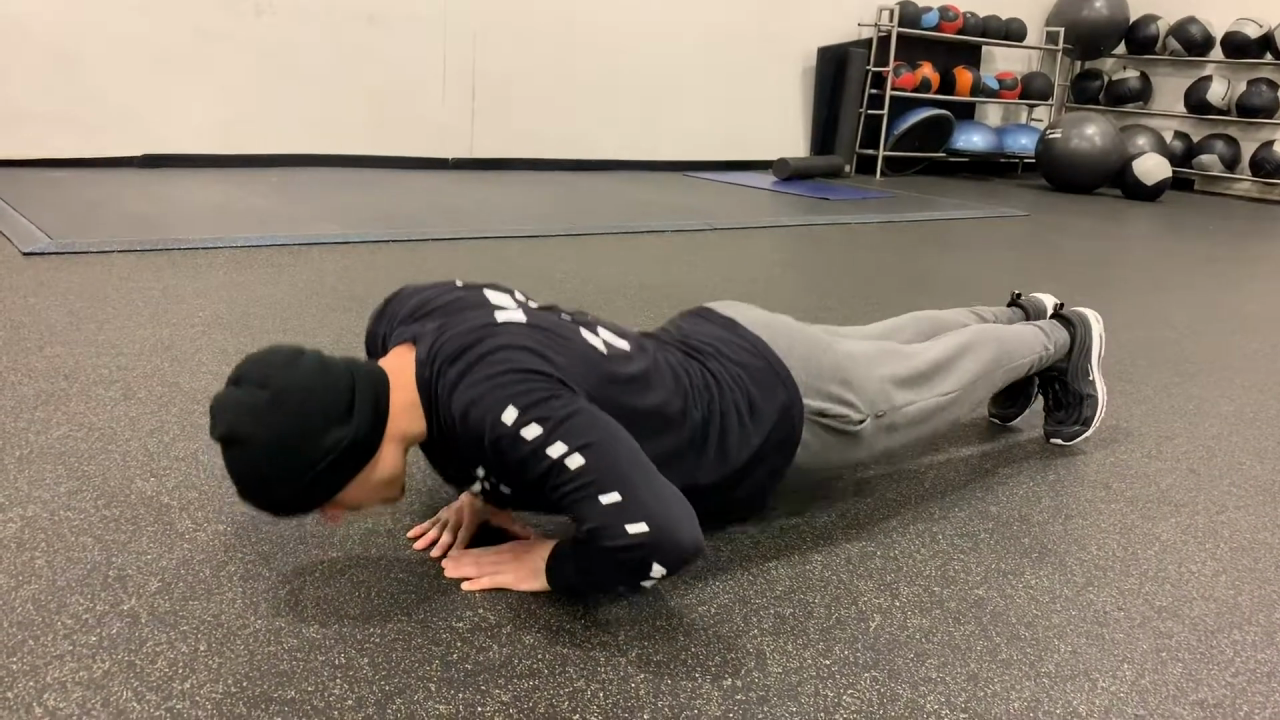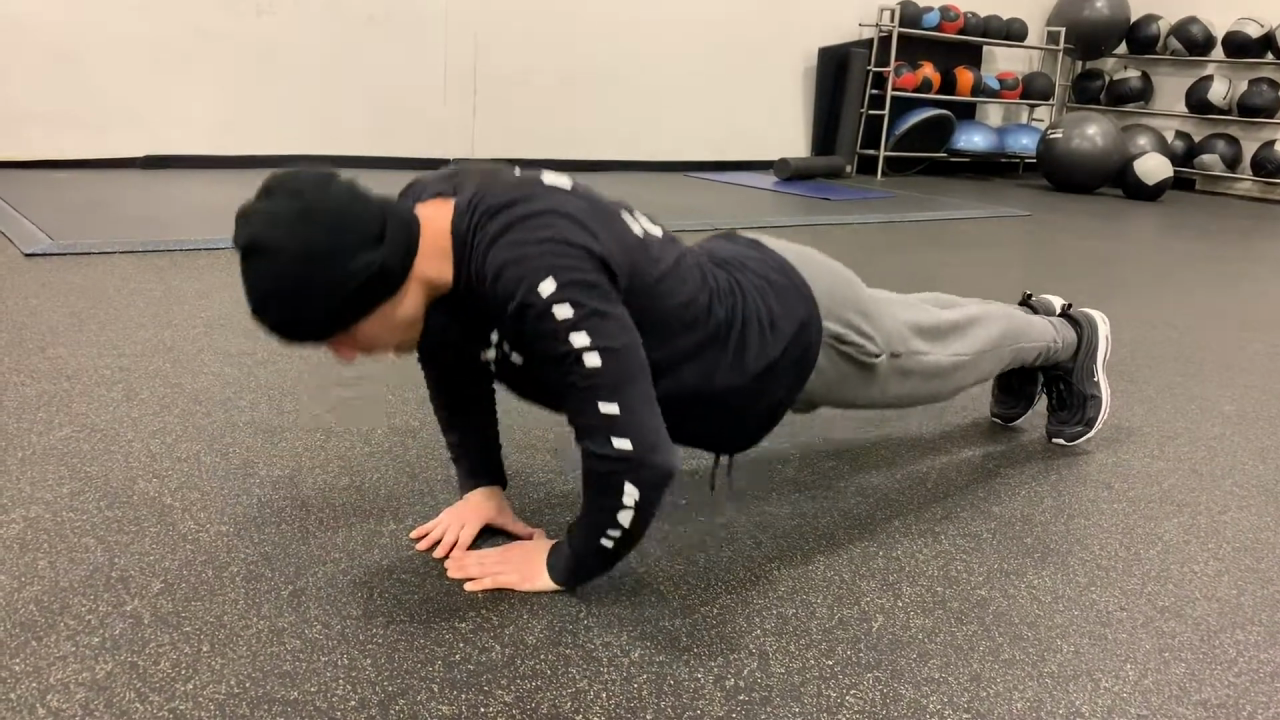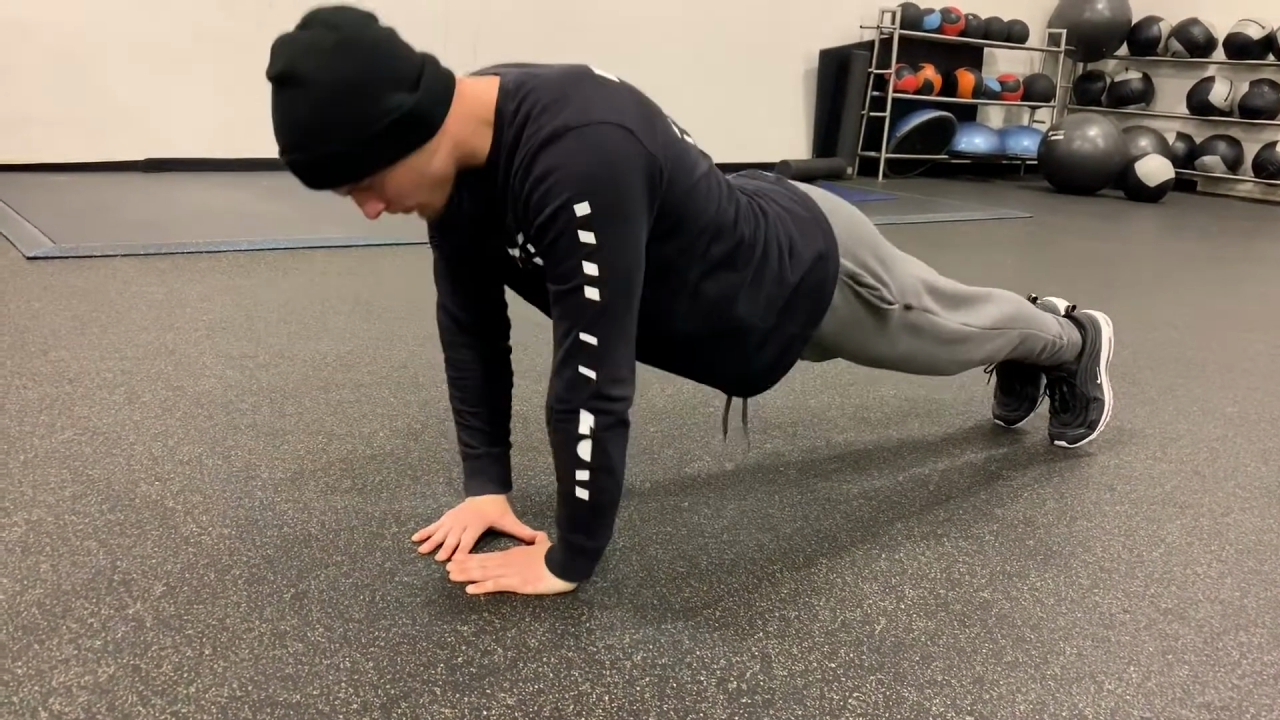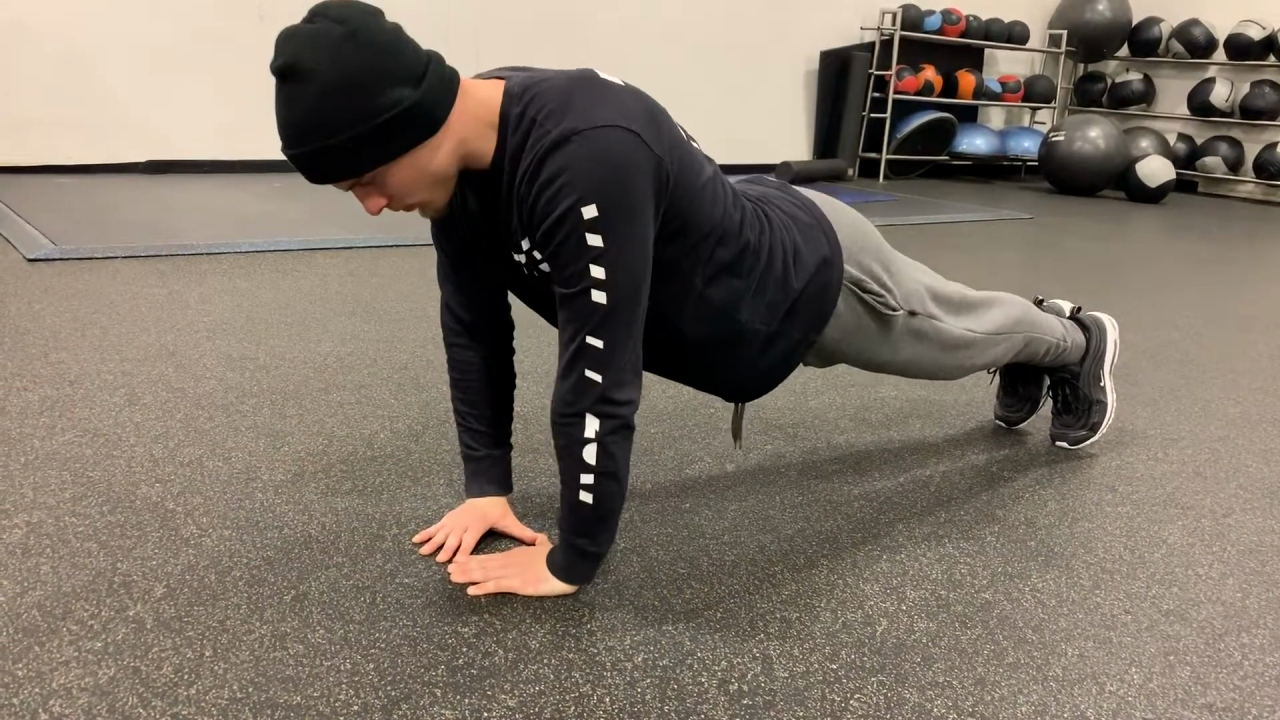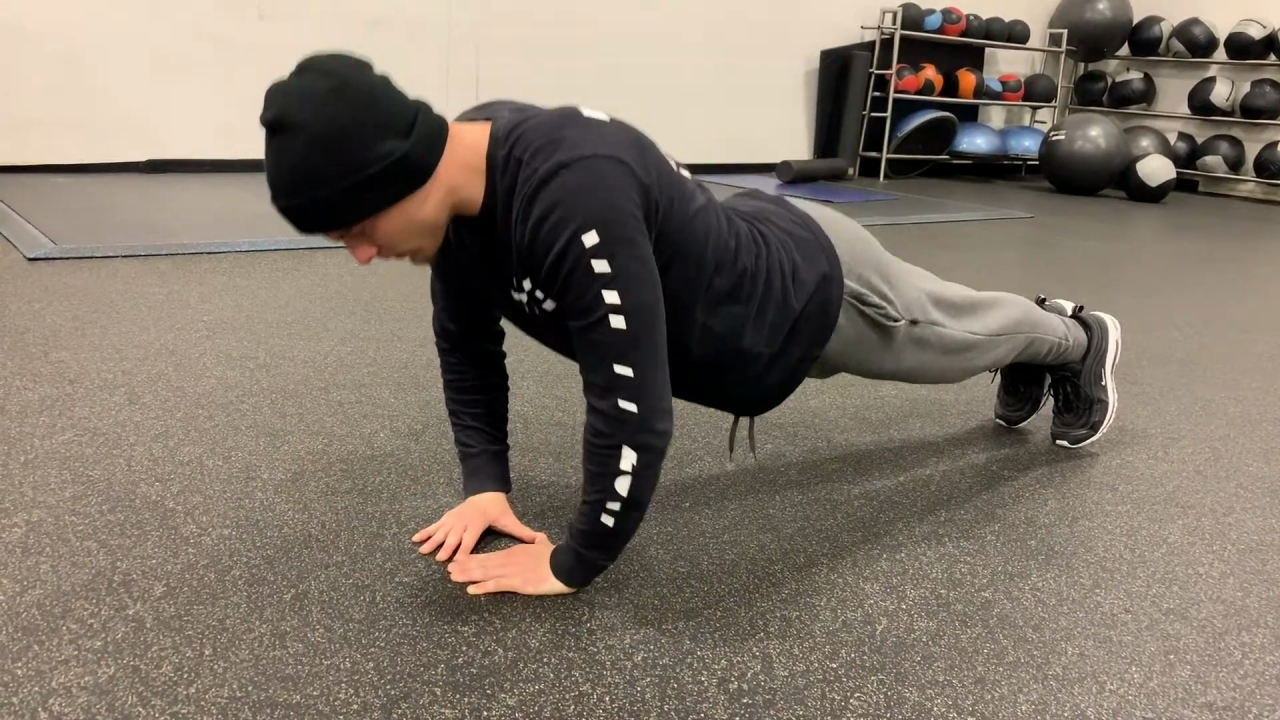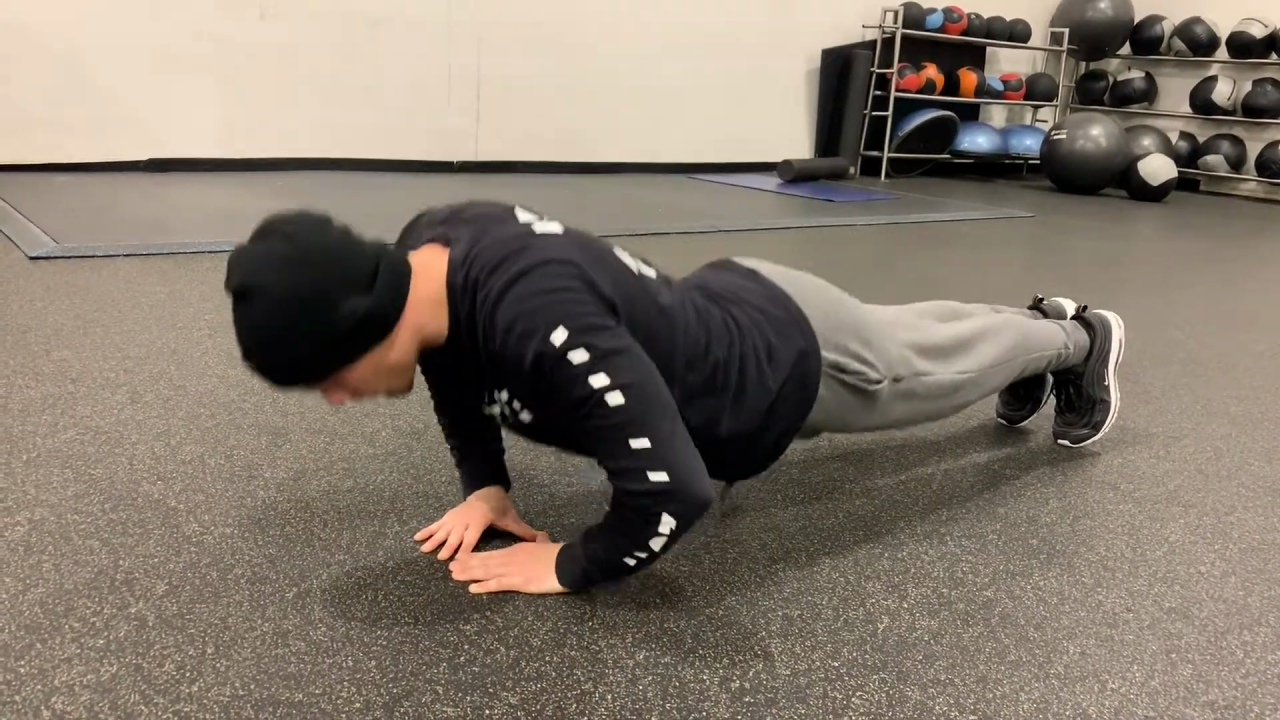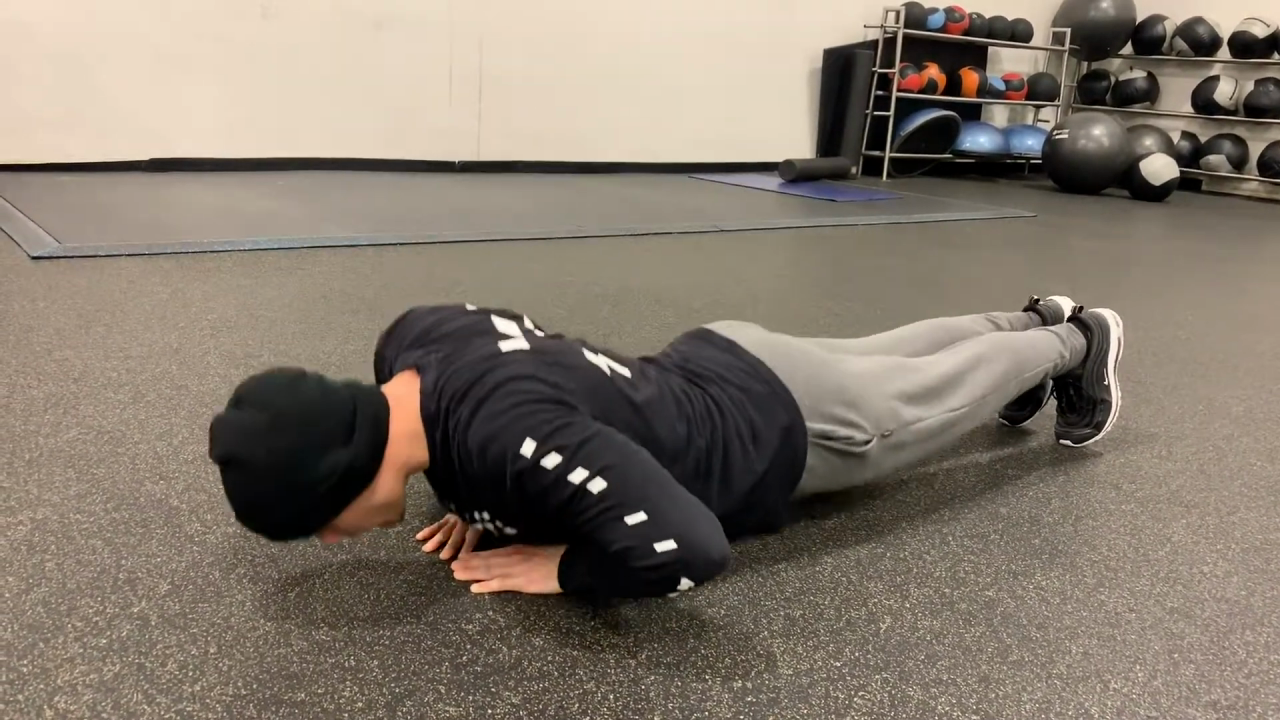
dt=0.3s
person 1, frame 1
left shoulder: (498, 404)
right shoulder: (399, 327)
left elbow: (663, 534)
left wrist: (549, 564)
right wrist: (480, 489)
left hip: (775, 404)
right hip: (708, 348)
left knee: (920, 381)
right knee: (886, 350)
left ankle: (1057, 341)
right ankle: (1013, 320)
person 1, frame 2
left shoulder: (537, 269)
right shoulder: (423, 229)
left elbow: (637, 455)
right elbow: (456, 365)
left wrist: (566, 564)
right wrist: (481, 487)
left hip: (792, 332)
right hip: (728, 296)
left knee: (933, 352)
right knee: (914, 330)
left ankle: (1066, 341)
right ankle: (1028, 316)
person 1, frame 3
left shoulder: (580, 158)
right shoulder: (460, 141)
left elbow: (594, 375)
right elbow: (470, 320)
left wrist: (568, 560)
right wrist: (485, 481)
left hip: (809, 272)
right hip: (748, 243)
left knee: (953, 330)
right knee: (950, 332)
left ankle: (1069, 343)
right ankle: (1035, 327)
person 1, frame 4
left shoulder: (588, 155)
right shoulder: (462, 146)
left elbow: (600, 378)
right elbow: (474, 327)
left wrist: (570, 562)
right wrist: (487, 488)
left hip: (810, 277)
right hip: (744, 262)
left knee: (953, 336)
right knee: (949, 338)
left ankle: (1076, 343)
right ankle: (1041, 334)
person 1, frame 5
left shoulder: (575, 196)
right shoulder: (456, 178)
left elbow: (633, 409)
right elbow: (467, 339)
left wrist: (573, 566)
right wrist: (486, 486)
left hip: (813, 292)
right hip: (748, 260)
left knee: (954, 338)
right knee: (952, 335)
left ankle: (1075, 342)
right ankle: (1037, 331)
person 1, frame 6
left shoulder: (541, 323)
right shoulder: (421, 255)
left elbow: (674, 488)
right elbow: (459, 363)
left wrist: (566, 565)
right wrist: (485, 484)
left hip: (793, 359)
right hip: (727, 308)
left knee: (940, 363)
right knee: (913, 331)
left ankle: (1076, 339)
right ankle: (1031, 315)
person 1, frame 7
left shoulder: (510, 434)
right shoulder: (407, 350)
left elbow: (690, 546)
left wrist: (558, 567)
right wrist: (483, 506)
left hip: (781, 425)
right hip: (710, 370)
left knee: (931, 394)
right knee: (896, 360)
left ankle: (1074, 341)
right ankle: (1025, 324)
